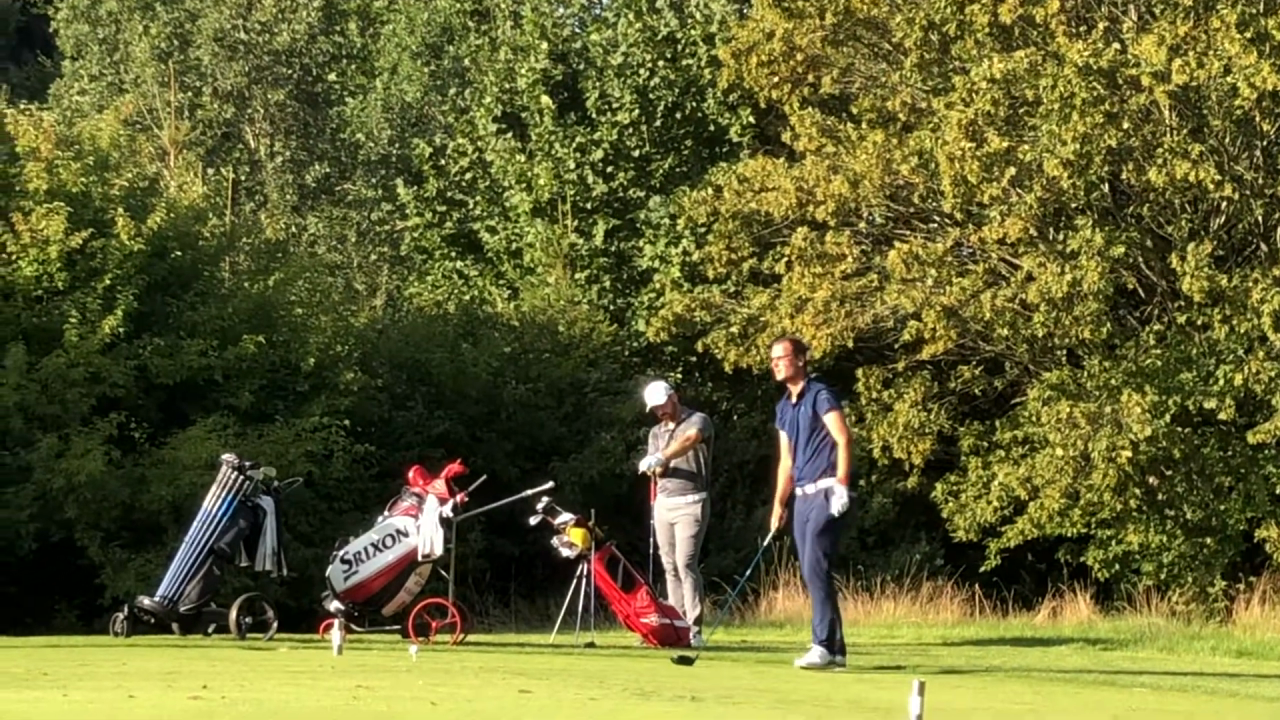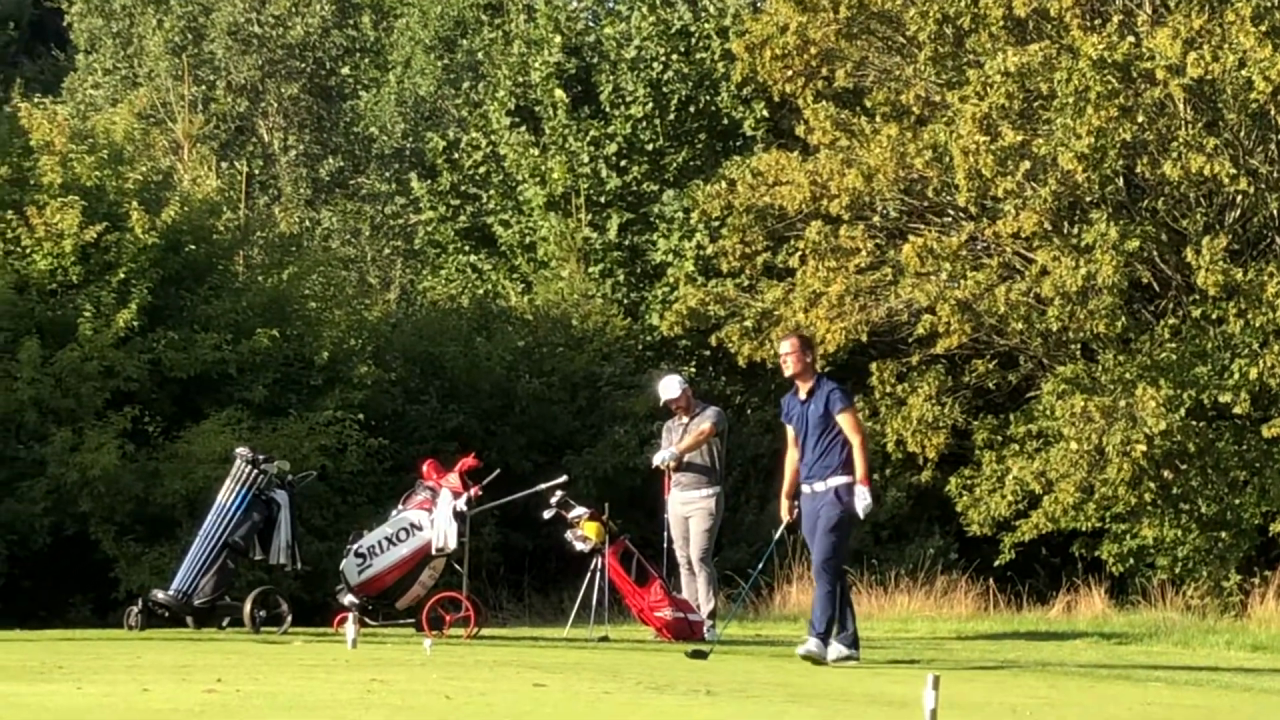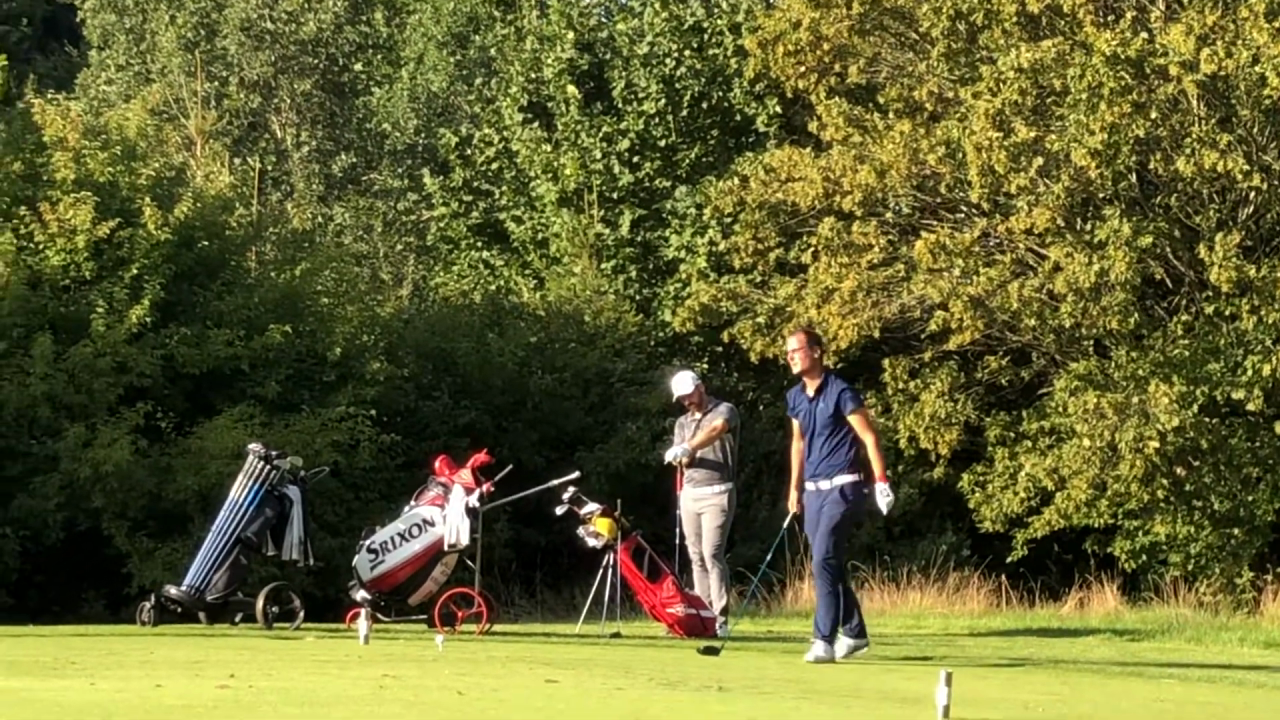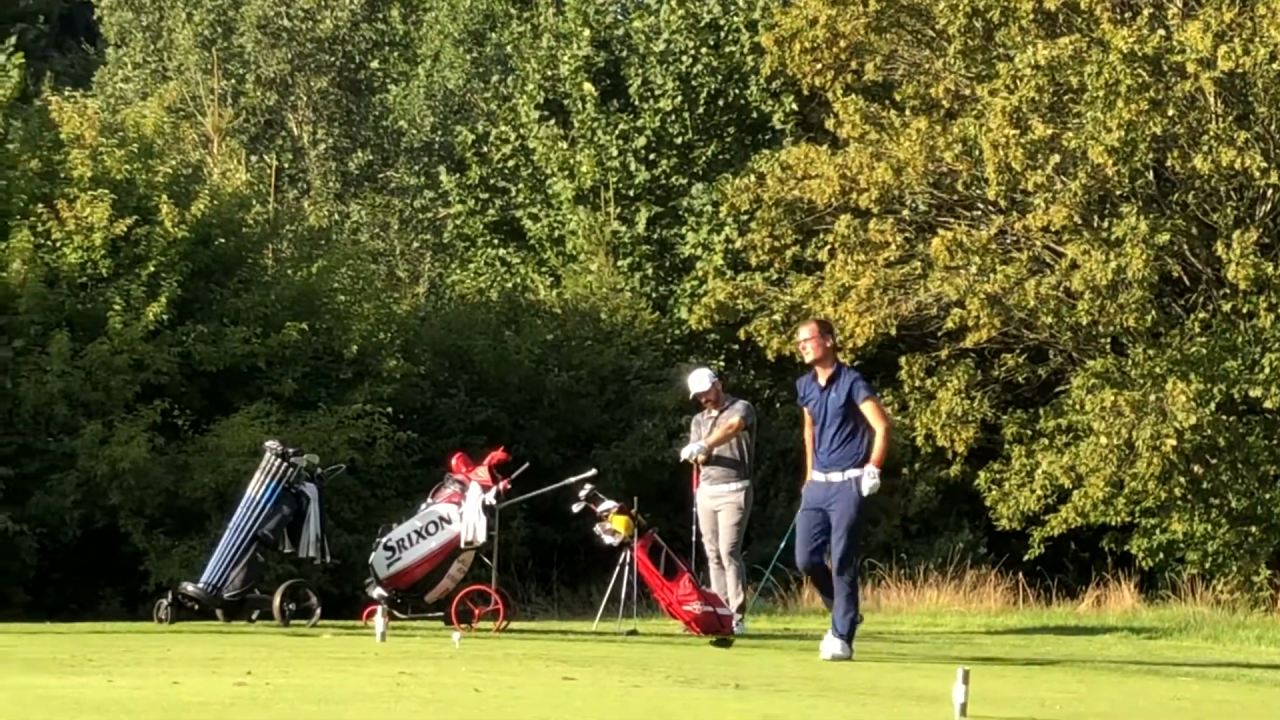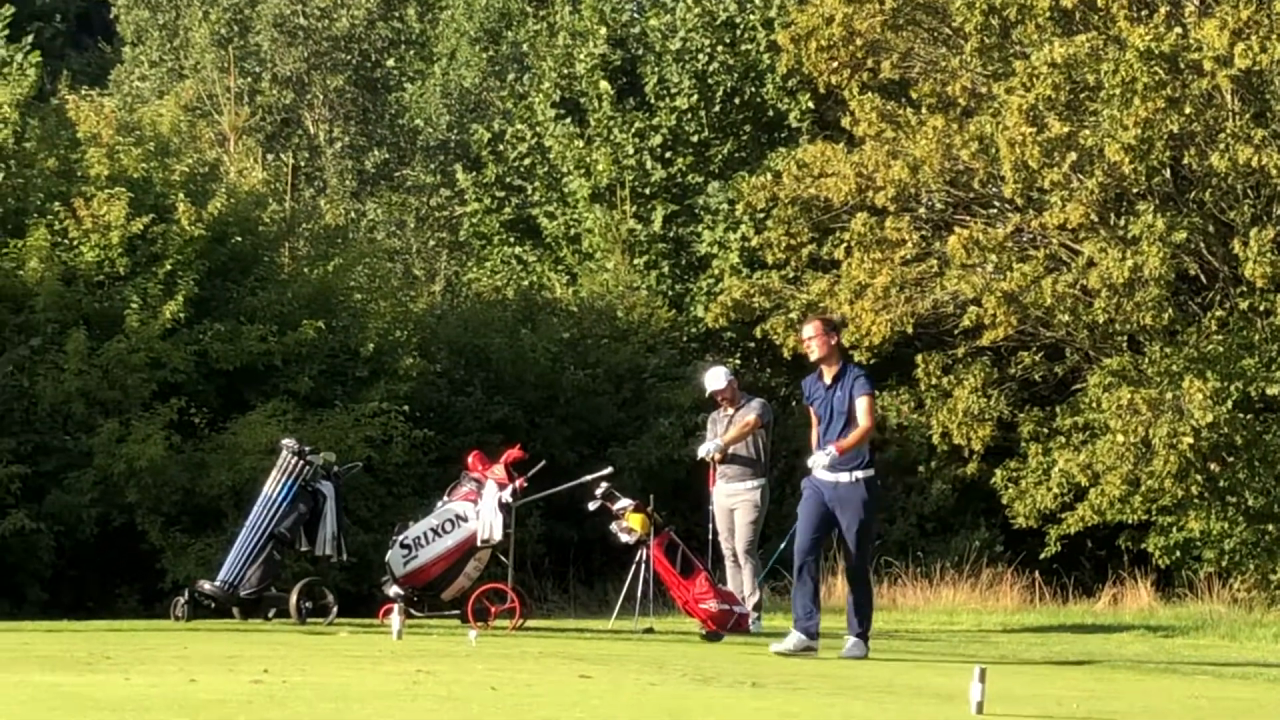
dt=0.2s
person 1, frame 1
left shoulder: (820, 394)
right shoulder: (783, 407)
left elbow: (843, 440)
left wrist: (841, 485)
right wrist: (778, 503)
left hip: (825, 493)
right hip: (802, 497)
left knee: (815, 568)
right knee: (813, 572)
left ankle: (822, 646)
right ankle: (834, 649)
person 1, frame 2
left shoulder: (831, 392)
right shoulder: (789, 402)
left elbow: (857, 439)
left wrist: (862, 484)
right wrist: (786, 495)
left hip: (836, 490)
right hip: (809, 494)
left knee: (823, 563)
right knee: (830, 569)
left ankle: (817, 640)
right ankle: (847, 642)
person 1, frame 3
left shoulder: (840, 391)
right shoulder: (794, 396)
left elbow: (870, 438)
left wrist: (880, 481)
right wrist: (794, 487)
left hip: (841, 489)
right hip: (811, 492)
left knee: (825, 560)
right knee: (826, 565)
left ankle: (825, 641)
right ankle: (854, 632)
person 1, frame 4
left shoulder: (853, 381)
right shoulder: (804, 385)
left elbow: (882, 425)
left wrist: (873, 466)
left hip: (849, 484)
right hip: (817, 484)
left knee: (843, 562)
right knee: (805, 558)
left ankle: (843, 638)
right ankle: (843, 614)
person 1, frame 5
left shoulder: (857, 379)
right shoulder: (810, 384)
left elbow: (867, 425)
left wrist: (835, 451)
left hip: (854, 484)
right hip: (819, 482)
left knee: (856, 564)
right knee: (804, 552)
left ankle: (858, 637)
right ankle: (804, 633)
person 2, frame 1
left shoulder: (698, 420)
right shoulder: (656, 432)
left elbow: (689, 440)
right elbow: (655, 470)
left wrist: (661, 457)
right wrist: (656, 466)
left hip: (691, 503)
right hip: (663, 504)
left knee: (686, 564)
right knee: (670, 567)
left ankle: (694, 629)
person 2, frame 2
left shoulder: (712, 414)
right shoulder: (669, 426)
left elbow: (703, 434)
right elbow: (668, 464)
left wrist: (675, 451)
right wrist: (670, 460)
left hip: (705, 497)
right hip: (677, 497)
left knee: (700, 558)
right knee: (684, 561)
left ankle: (708, 623)
person 2, frame 3
left shoulder: (724, 410)
right shoulder: (682, 423)
left elbow: (716, 430)
right elbow: (682, 461)
left wrist: (687, 447)
right wrist: (683, 456)
left hip: (717, 493)
right hip: (689, 494)
left knee: (712, 554)
right knee: (696, 557)
left ankle: (720, 620)
person 2, frame 4
left shoulder: (741, 408)
right shoulder: (698, 420)
left elbow: (732, 427)
right elbow: (699, 457)
left wrist: (705, 444)
right wrist: (700, 453)
left hip: (734, 491)
right hip: (706, 491)
left knee: (729, 552)
right knee: (713, 554)
left ankle: (737, 617)
person 2, frame 5
left shoulder: (757, 406)
right shoulder: (714, 418)
left elbow: (748, 425)
right elbow: (715, 456)
left wrist: (720, 442)
right wrist: (716, 452)
left hip: (750, 489)
right hip: (722, 490)
left knee: (745, 550)
right knee: (729, 553)
left ankle: (753, 615)
